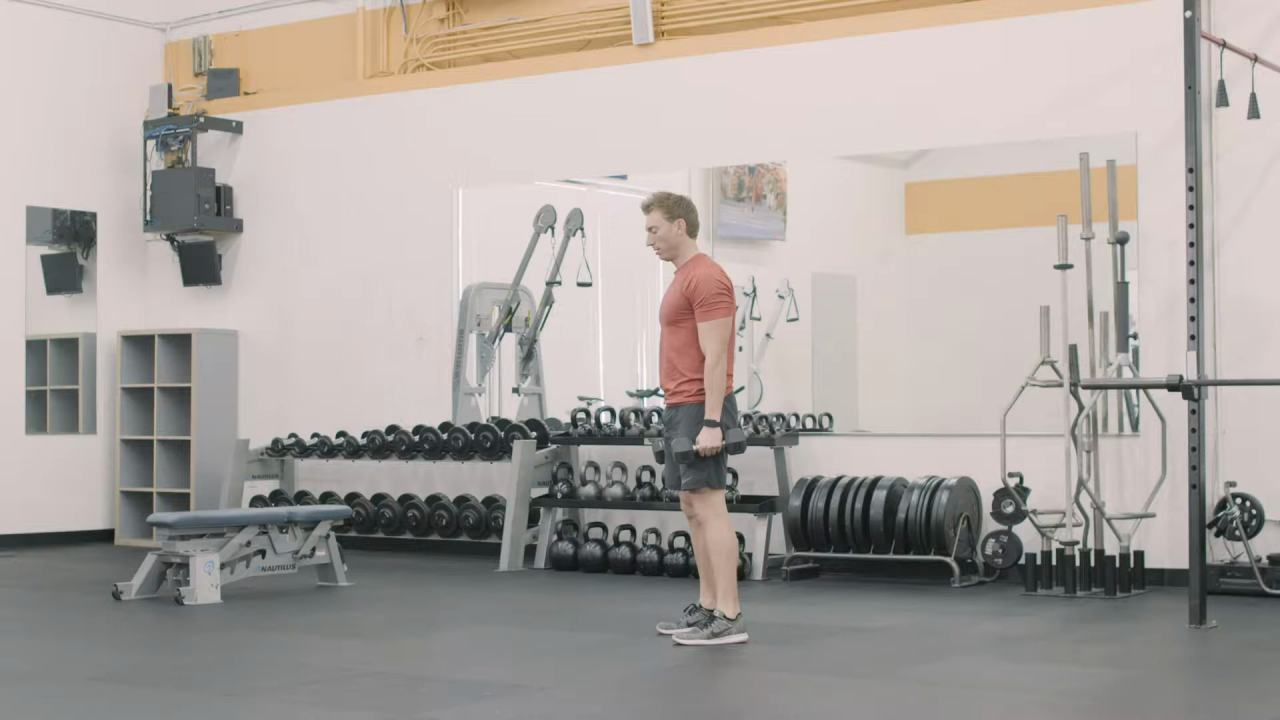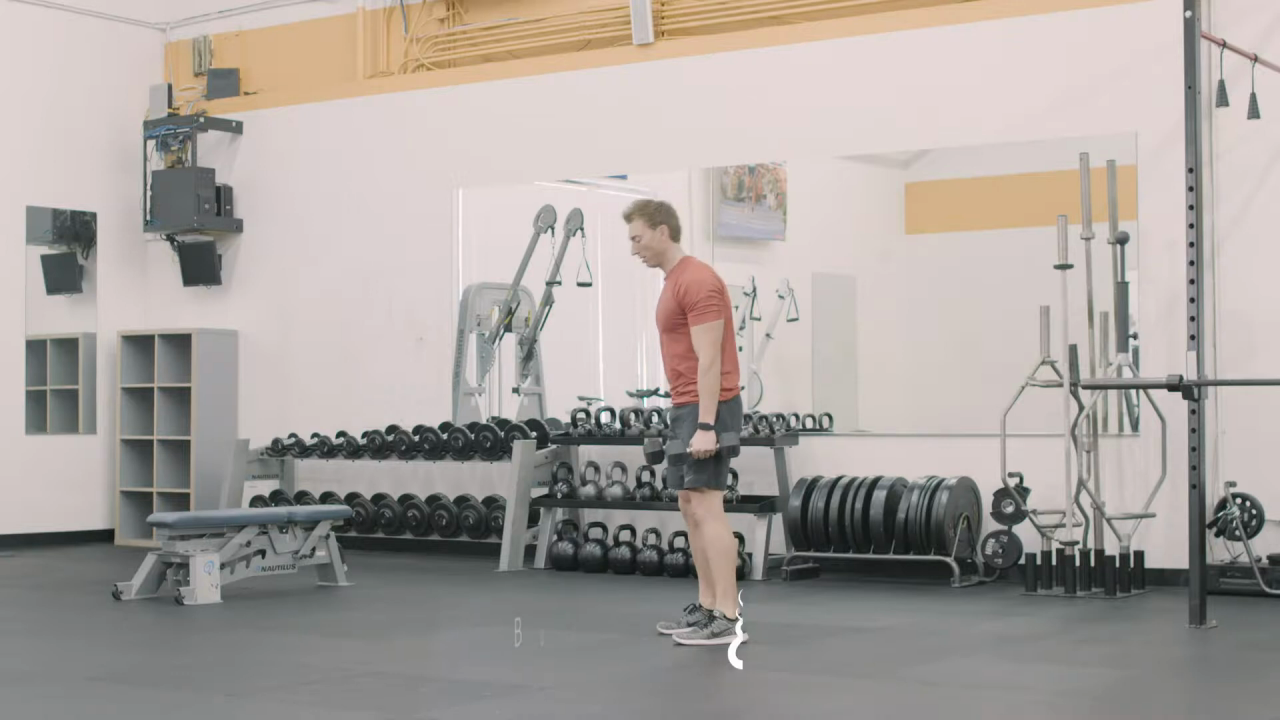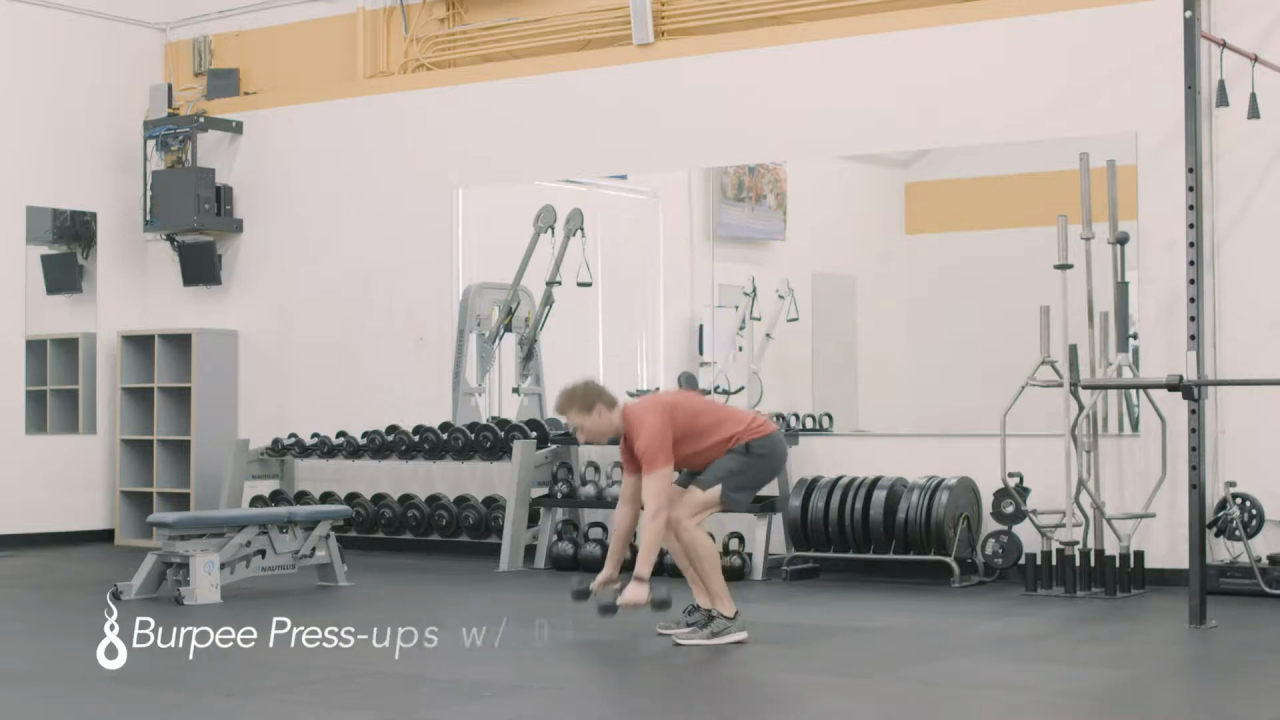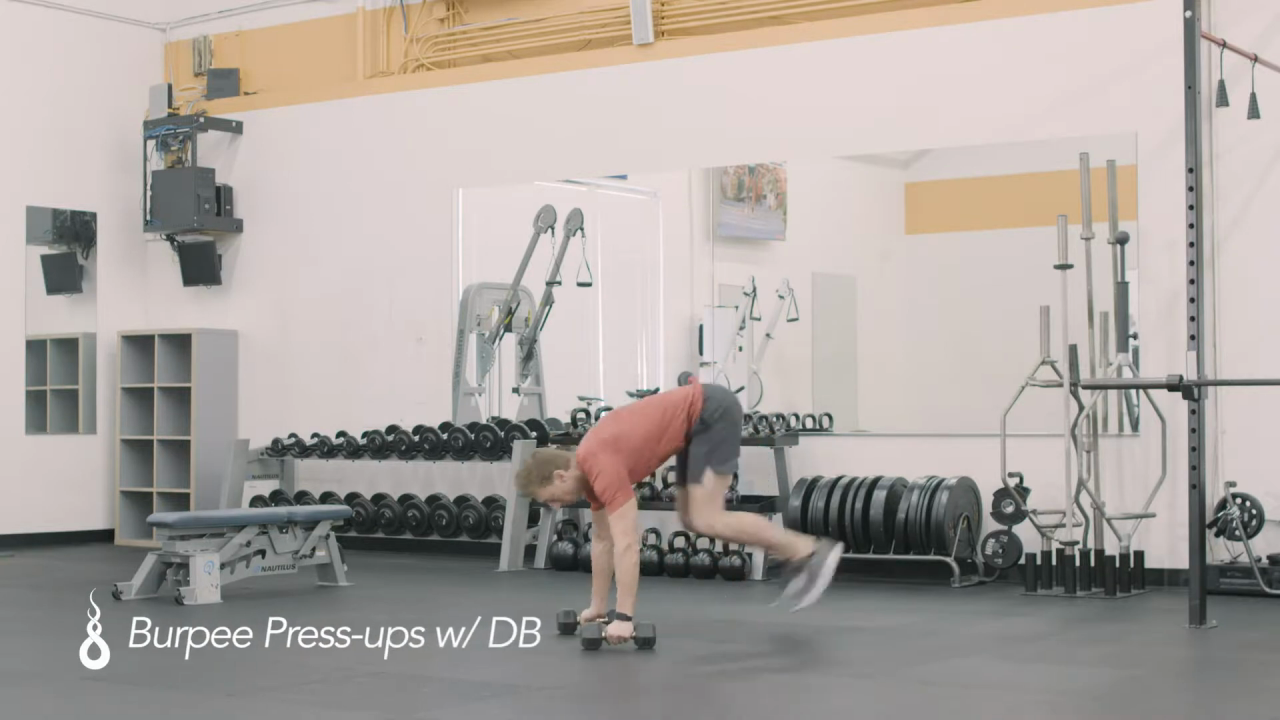
dt=0.5s
person 1, frame 1
left shoulder: (706, 278)
right shoulder: (683, 279)
left elbow: (716, 358)
left wrist: (711, 423)
left hip: (701, 411)
right hip: (682, 410)
left knee: (709, 509)
right knee: (693, 510)
left ankle: (729, 617)
right ankle: (708, 607)
person 1, frame 2
left shoulder: (696, 280)
right shoulder: (675, 282)
left elbow: (709, 360)
left wrist: (707, 425)
right wrist: (688, 421)
left hip: (710, 410)
right hip: (690, 409)
left knee: (705, 506)
right knee: (691, 509)
left ankle: (727, 617)
right ankle: (707, 607)
person 1, frame 3
left shoulder: (648, 426)
right shoulder: (630, 429)
left elbow: (654, 510)
right elbow: (627, 507)
left wrist: (639, 580)
right wrist: (611, 568)
left hip: (759, 447)
right hip: (746, 447)
left knee: (679, 516)
right knee: (670, 514)
left ankle: (726, 617)
right ankle: (706, 607)
person 1, frame 4
left shoulder: (601, 470)
right shoulder: (590, 468)
left elbow: (626, 544)
right elbow: (601, 539)
left wrist: (623, 618)
right wrist: (598, 605)
left hip: (709, 412)
right hip: (697, 418)
left knee: (704, 518)
right knee: (690, 518)
left ankle: (809, 553)
right ankle: (796, 560)
